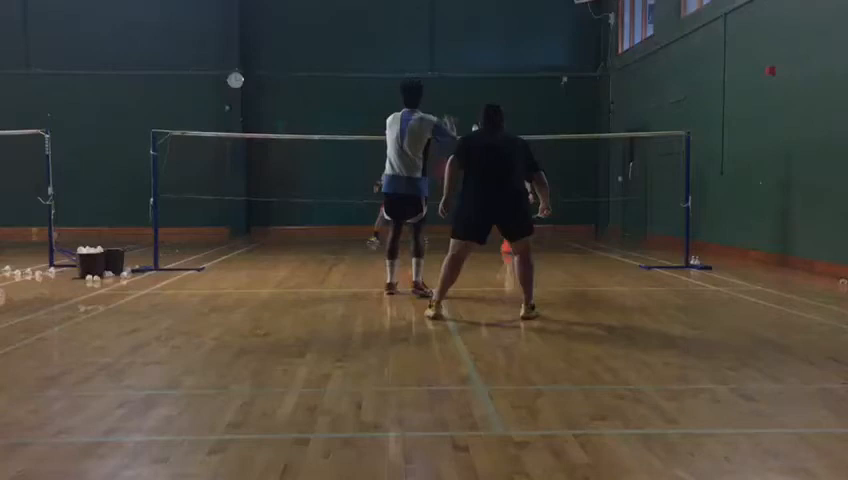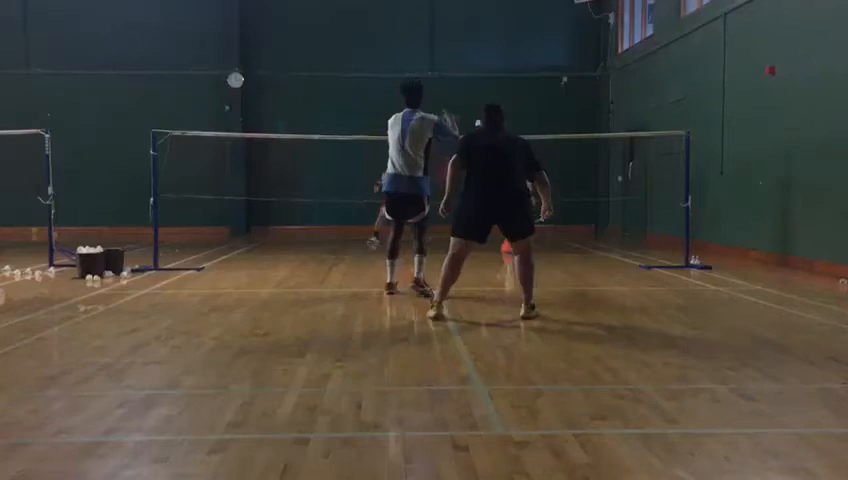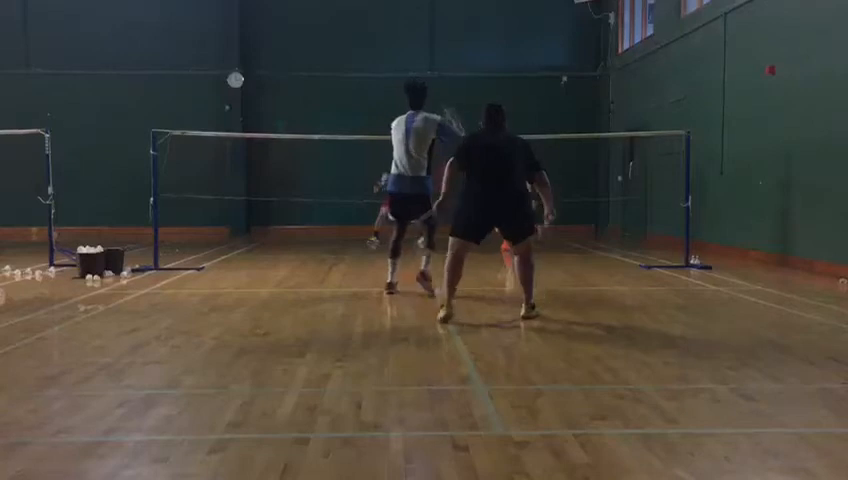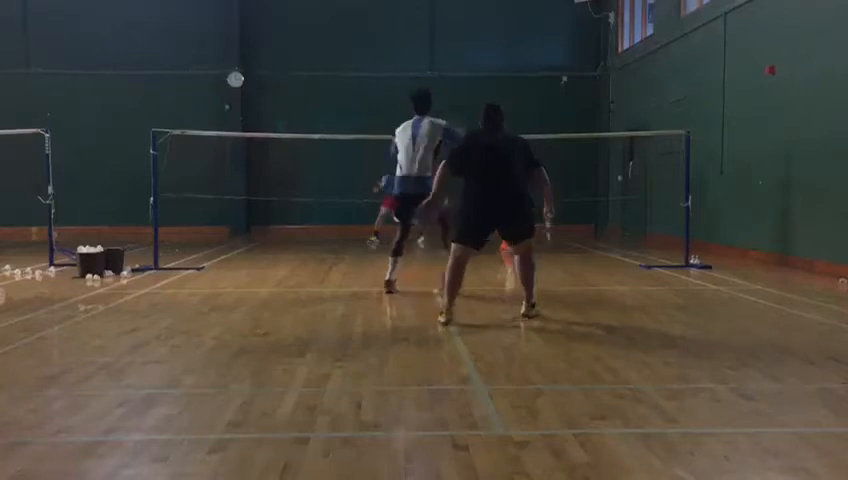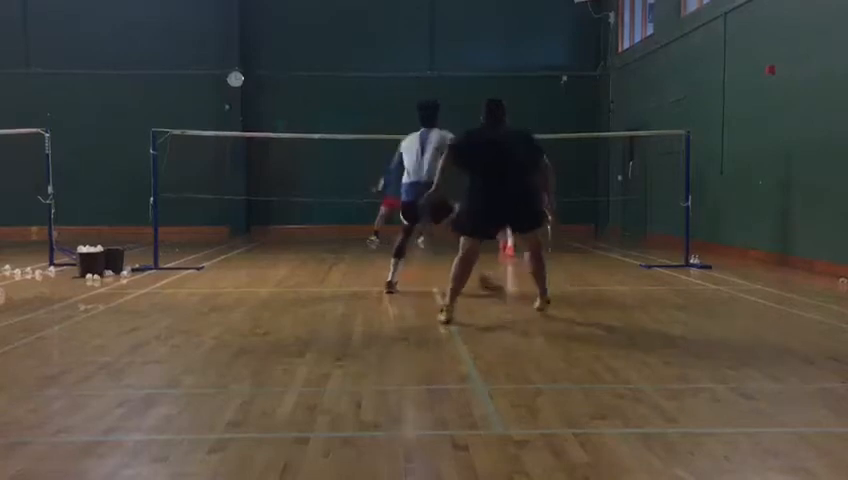
dt=0.1s
person 1, frame 1
left shoulder: (470, 141)
right shoulder: (519, 144)
left elbow: (453, 164)
right elbow: (538, 177)
left wrist: (446, 196)
right wrist: (545, 202)
left hip: (475, 203)
right hip: (513, 203)
left knee: (456, 255)
right knee: (523, 253)
left ankle: (436, 304)
right ankle: (528, 305)
person 1, frame 2
left shoulder: (472, 140)
right shoulder: (520, 144)
left elbow: (455, 163)
right elbow: (539, 177)
left wrist: (447, 196)
right wrist: (546, 203)
left hip: (476, 202)
right hip: (514, 203)
left knee: (456, 254)
right knee: (523, 253)
left ankle: (437, 304)
right ankle: (528, 305)
person 1, frame 3
left shoulder: (472, 141)
right shoulder: (520, 145)
left elbow: (454, 165)
right elbow: (540, 178)
left wrist: (444, 196)
right wrist: (549, 205)
left hip: (476, 204)
right hip: (514, 205)
left knee: (455, 253)
right knee: (523, 253)
left ankle: (447, 306)
right ankle: (528, 305)
person 1, frame 4
left shoulder: (470, 142)
right shoulder: (519, 144)
left elbow: (446, 167)
right elbow: (539, 174)
left wrist: (434, 196)
right wrist: (548, 203)
left hip: (477, 207)
right hip: (515, 205)
left knee: (458, 259)
right knee: (524, 253)
left ankle: (447, 310)
right ankle: (529, 304)
person 1, frame 5
left shoulder: (471, 138)
right shoulder: (522, 137)
left elbow: (448, 158)
right elbow: (543, 165)
left wrist: (436, 188)
right wrist: (547, 193)
left hip: (484, 200)
right hip: (522, 199)
left knee: (467, 255)
right knee: (535, 248)
left ankle: (448, 308)
right ankle: (543, 298)
person 2, frame 1
left shoulder: (390, 120)
right shoulder: (428, 122)
right elbow: (452, 139)
right wrist: (450, 125)
left hip: (391, 183)
right hip: (414, 184)
left knee: (395, 231)
right knee: (417, 233)
left ankle: (391, 282)
right ankle: (417, 281)
person 2, frame 2
left shoulder: (393, 121)
right shoulder: (429, 121)
right elbow: (454, 138)
right wrist: (451, 122)
left hip: (393, 182)
right hip: (416, 183)
left knee: (396, 230)
right knee: (420, 231)
left ankle: (391, 282)
right ankle: (418, 278)
person 2, frame 3
left shoulder: (396, 123)
right shoulder: (433, 121)
right elbow: (457, 139)
right wrist: (454, 123)
left hip: (397, 183)
right hip: (420, 183)
left knee: (399, 231)
right knee: (431, 227)
left ankle: (391, 281)
right ankle: (425, 271)
person 2, frame 4
left shoulder: (401, 129)
right shoulder: (438, 126)
right elbow: (461, 145)
left hip: (402, 185)
right hip: (424, 184)
left knee: (403, 231)
left ankle: (390, 279)
person 2, frame 5
left shoulder: (407, 141)
right shoulder: (446, 137)
left elbow: (395, 166)
left hip: (410, 192)
right hip: (431, 191)
left knee: (406, 234)
left ankle: (391, 280)
